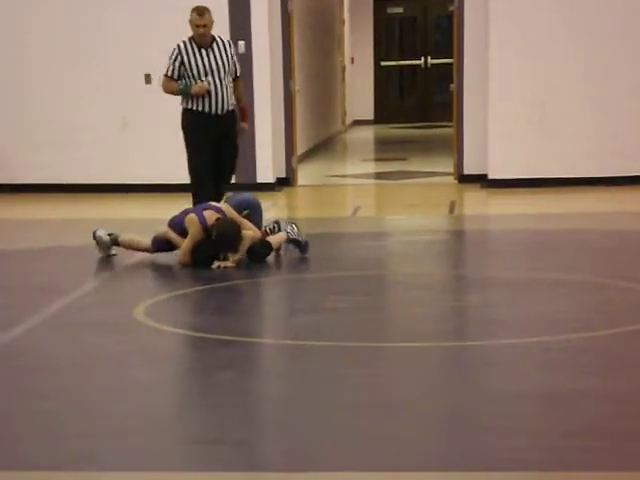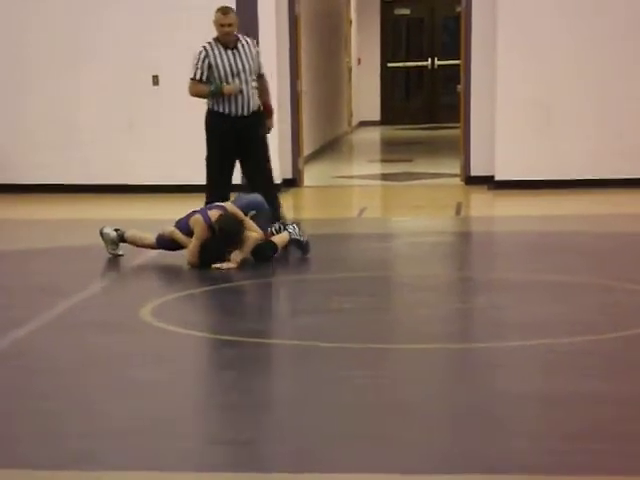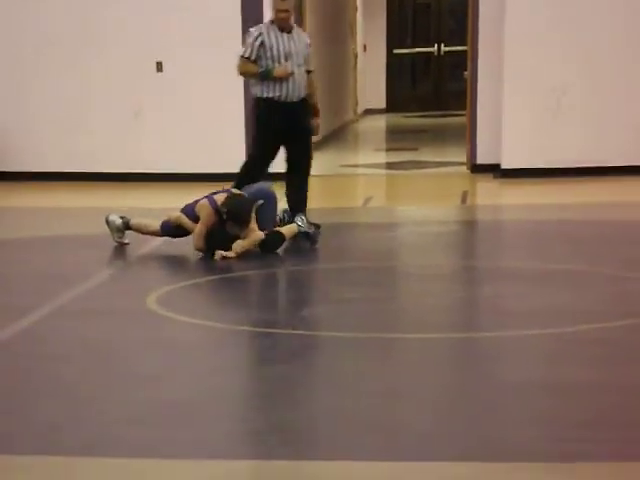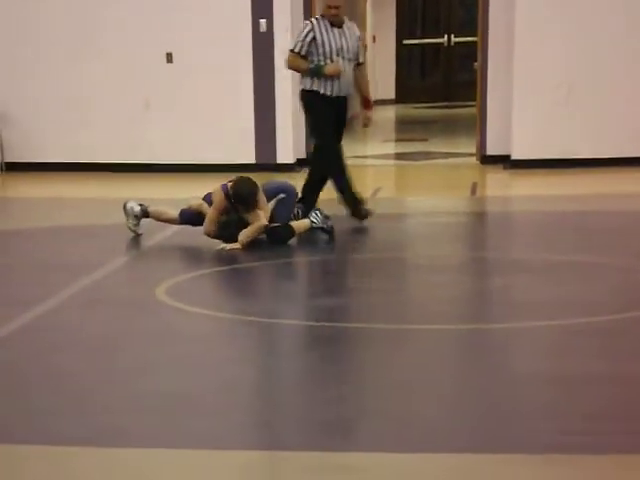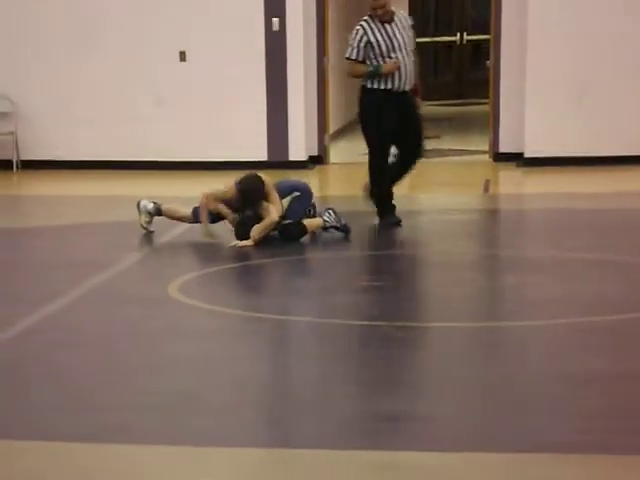
dt=0.4s
person 1, frame 1
left shoulder: (226, 46)
right shoulder: (181, 51)
left elbow: (237, 81)
right elbow: (167, 85)
left wrist: (243, 115)
right wrist: (188, 89)
left hip: (226, 118)
right hip: (197, 120)
left knee: (225, 170)
right knee: (201, 173)
person 1, frame 2
left shoulder: (250, 45)
right shoulder: (207, 52)
left elbow: (260, 80)
right elbow: (194, 89)
left wrist: (268, 112)
right wrist: (219, 90)
left hip: (251, 119)
right hip: (222, 122)
left knee: (262, 172)
right knee: (218, 178)
left ankle: (274, 219)
person 1, frame 3
left shoulder: (303, 37)
right shoulder: (260, 33)
left elbow: (308, 76)
right elbow: (243, 67)
left wrist: (314, 112)
right wrist: (270, 72)
left hip: (297, 107)
right hip: (269, 107)
left knee: (301, 163)
right knee: (259, 160)
left ankle: (298, 216)
person 1, frame 4
left shoulder: (353, 30)
right shoulder: (312, 28)
left elbow: (359, 68)
right elbow: (292, 61)
left wrist: (367, 104)
right wrist: (320, 69)
left hip: (340, 100)
right hip: (317, 99)
left knee: (323, 154)
right knee: (330, 153)
left ankle: (304, 204)
right ankle: (354, 203)
person 1, frame 5
left shoulder: (404, 20)
right shoulder: (363, 30)
right elbow: (352, 69)
left wrist: (415, 91)
right wrist: (379, 69)
left hip: (403, 96)
right hip: (377, 98)
left knee: (413, 150)
right knee: (380, 154)
left ankle: (377, 188)
right ankle: (385, 210)
person 2, frame 1
left shoulder: (225, 211)
right shoulder: (197, 228)
left elbow: (253, 233)
right elbow: (182, 259)
left wrist: (234, 258)
right hip: (179, 226)
right knee: (150, 246)
right ankle: (111, 239)
person 2, frame 2
left shoulder: (230, 212)
right shoulder: (203, 227)
left elbow: (256, 234)
right elbow: (191, 260)
left wrist: (236, 259)
right hip: (188, 225)
left knee: (262, 254)
right knee: (156, 242)
left ankle: (289, 233)
right ankle: (117, 235)
person 2, frame 3
left shoulder: (241, 198)
right shoulder: (209, 211)
left elbow: (255, 234)
right elbow: (198, 245)
left wrist: (234, 250)
left knee: (267, 244)
right knee: (160, 230)
left ankle: (298, 225)
right ankle: (122, 223)
person 2, frame 4
left shoulder: (255, 190)
right shoulder: (221, 198)
left elbow: (262, 220)
right elbow: (208, 230)
left wrist: (240, 241)
left knee: (276, 236)
right knee: (180, 218)
left ankle: (312, 220)
right ankle: (140, 211)
person 2, frame 5
left shoulder: (266, 185)
right shoulder: (233, 194)
left elbow: (273, 216)
right elbow: (205, 197)
left wrist: (252, 239)
right wrist: (206, 226)
left knee: (288, 232)
right knee: (192, 216)
left ankle: (325, 219)
right ankle: (153, 208)
